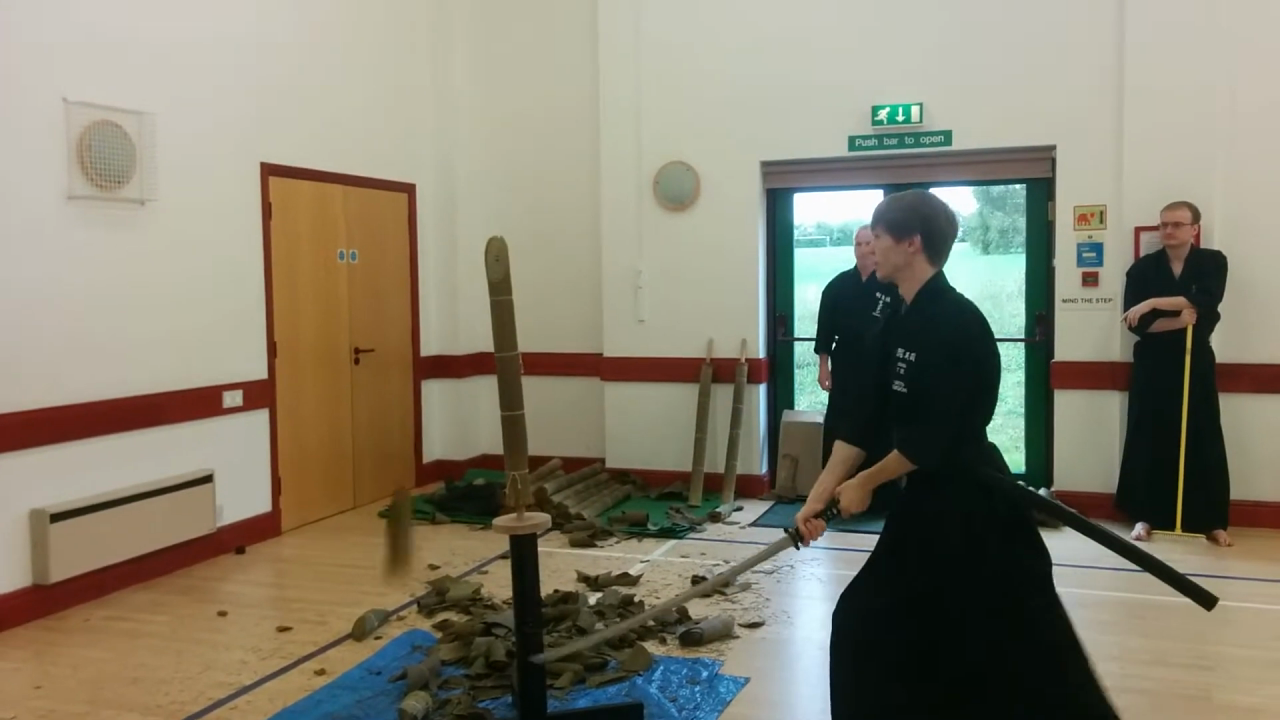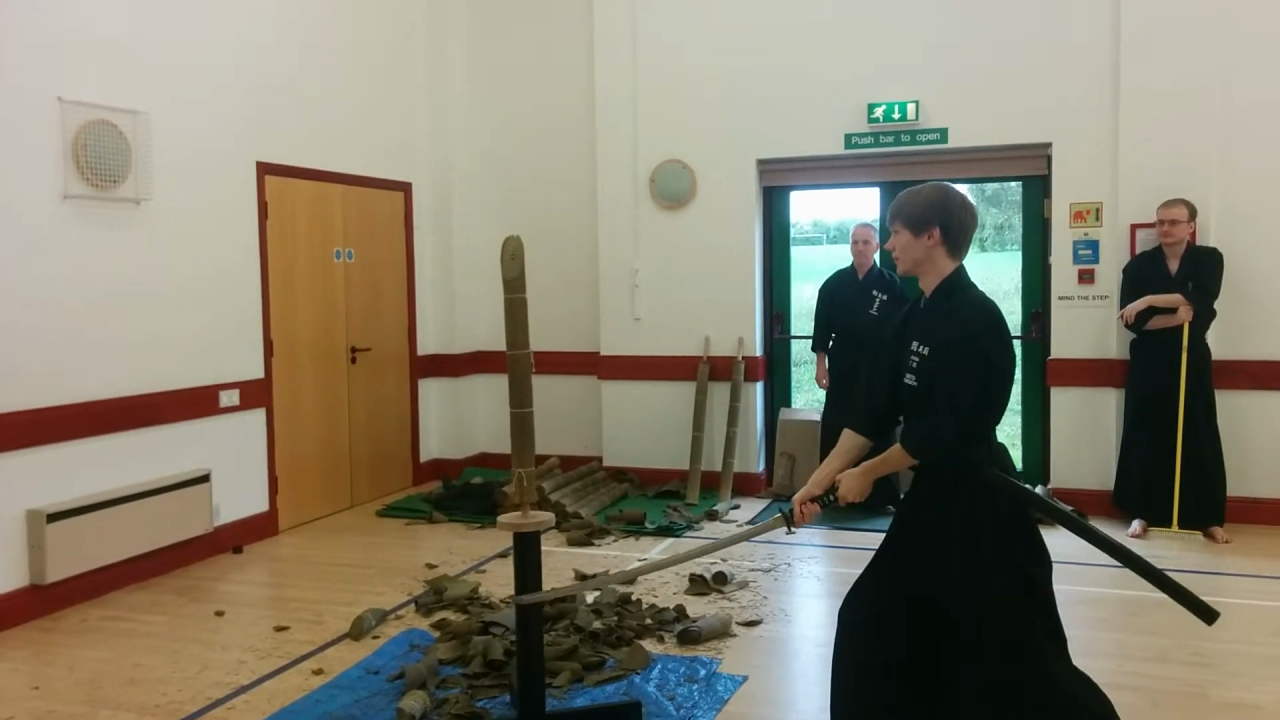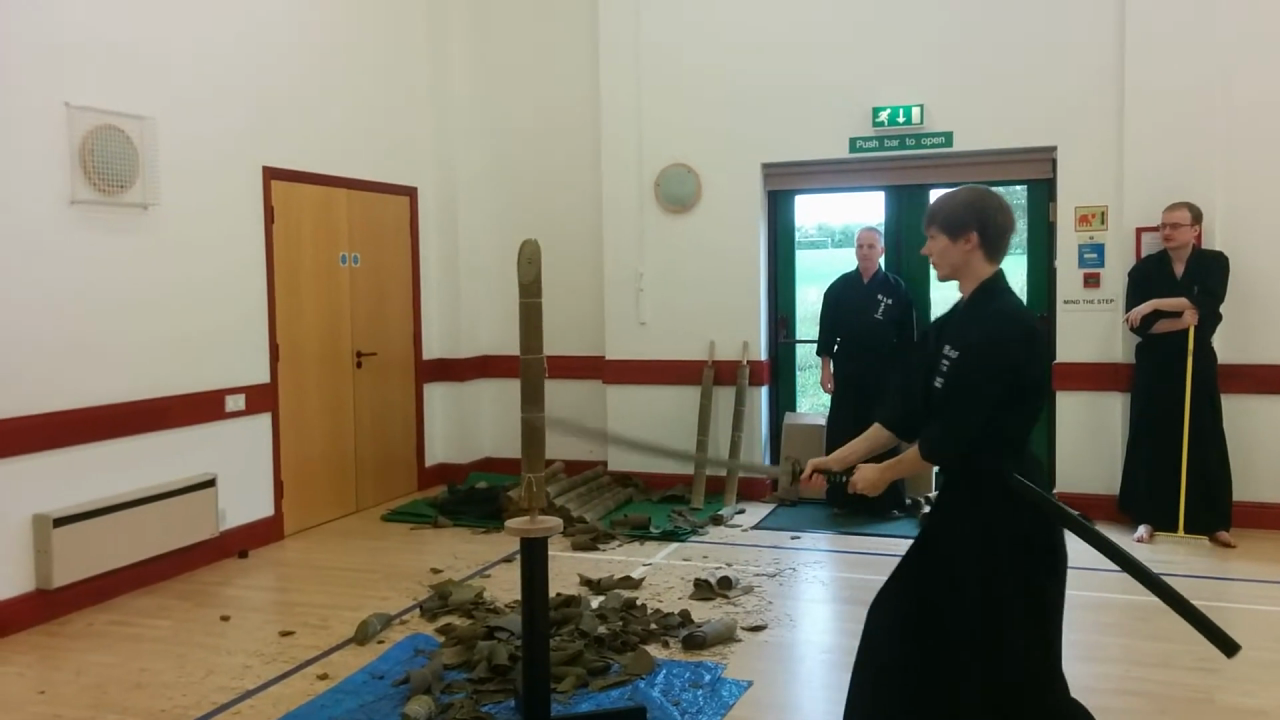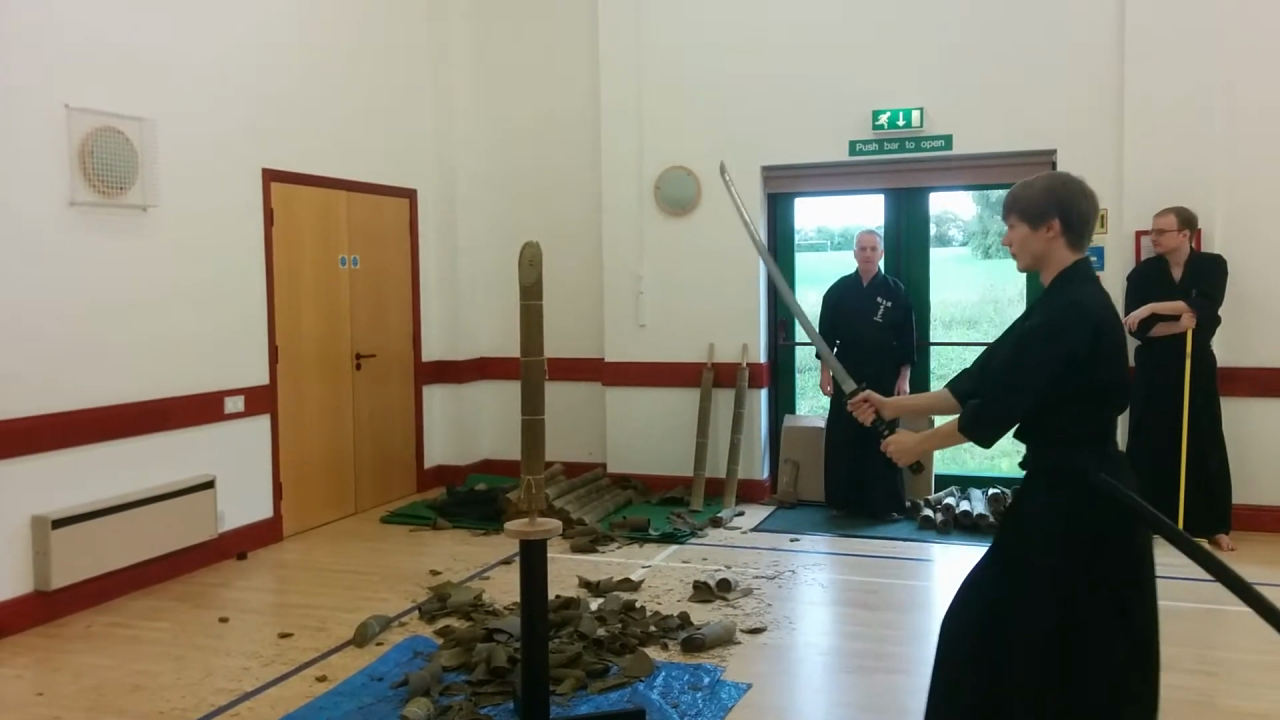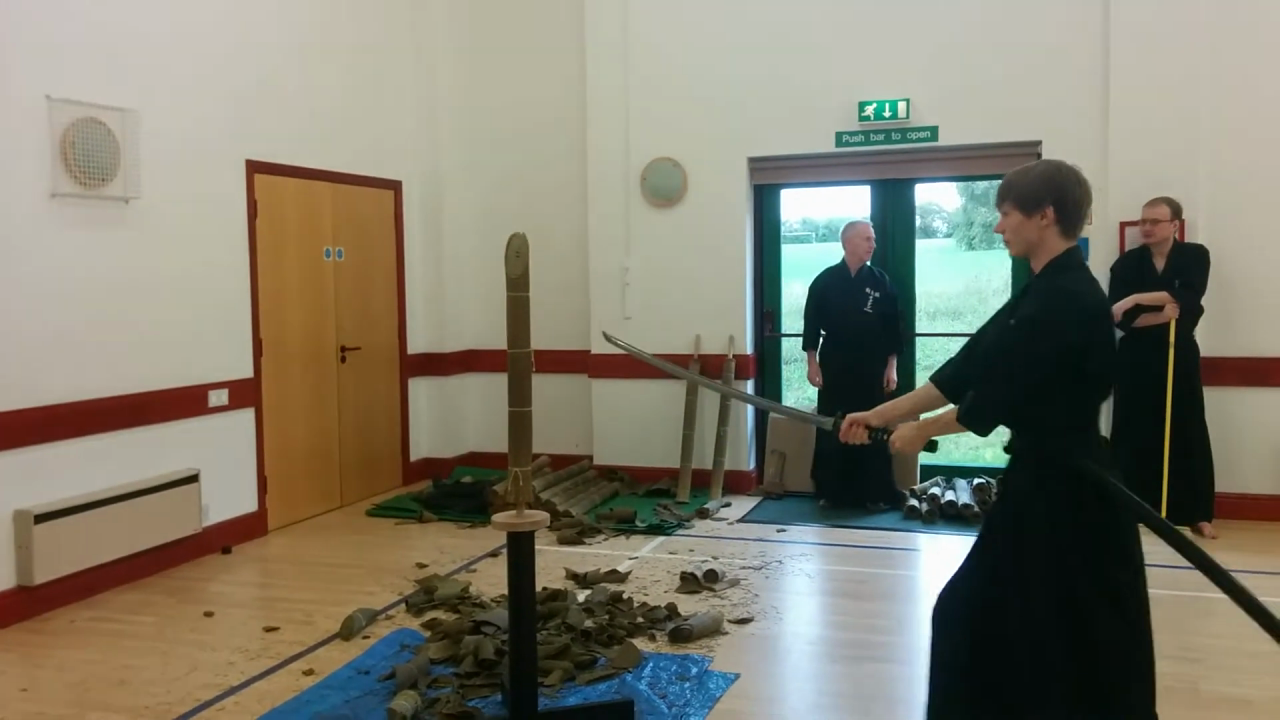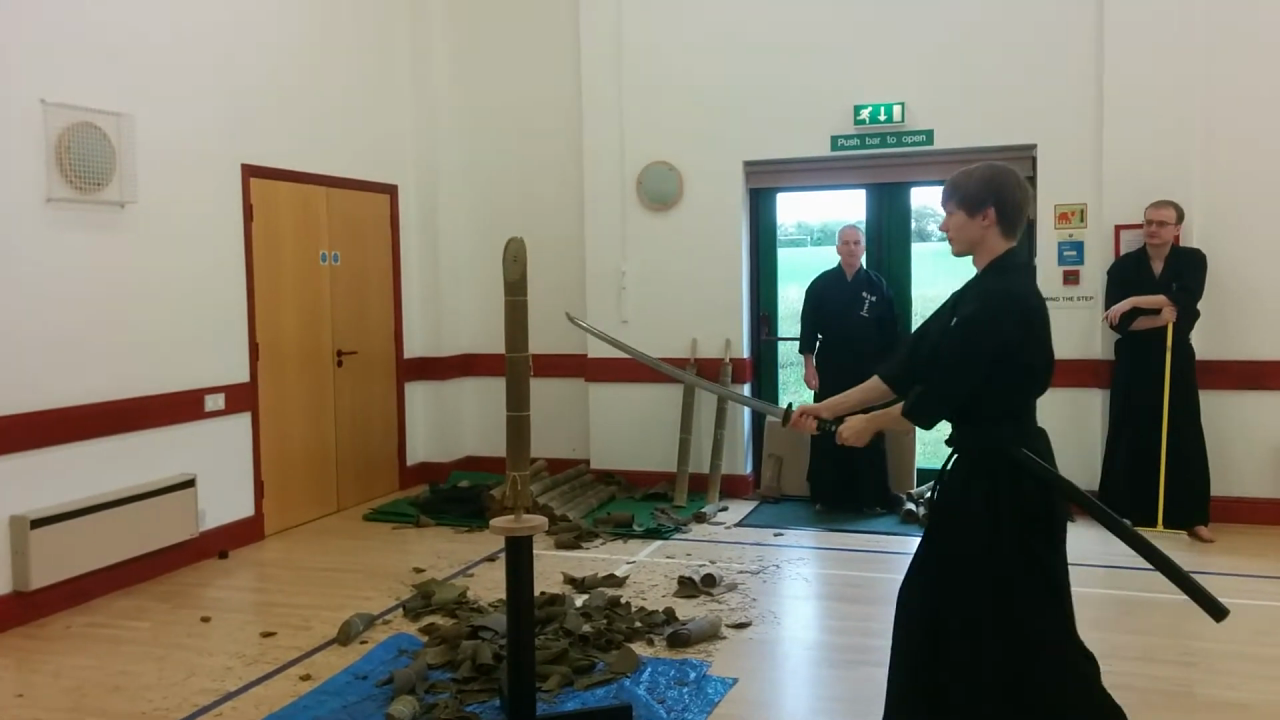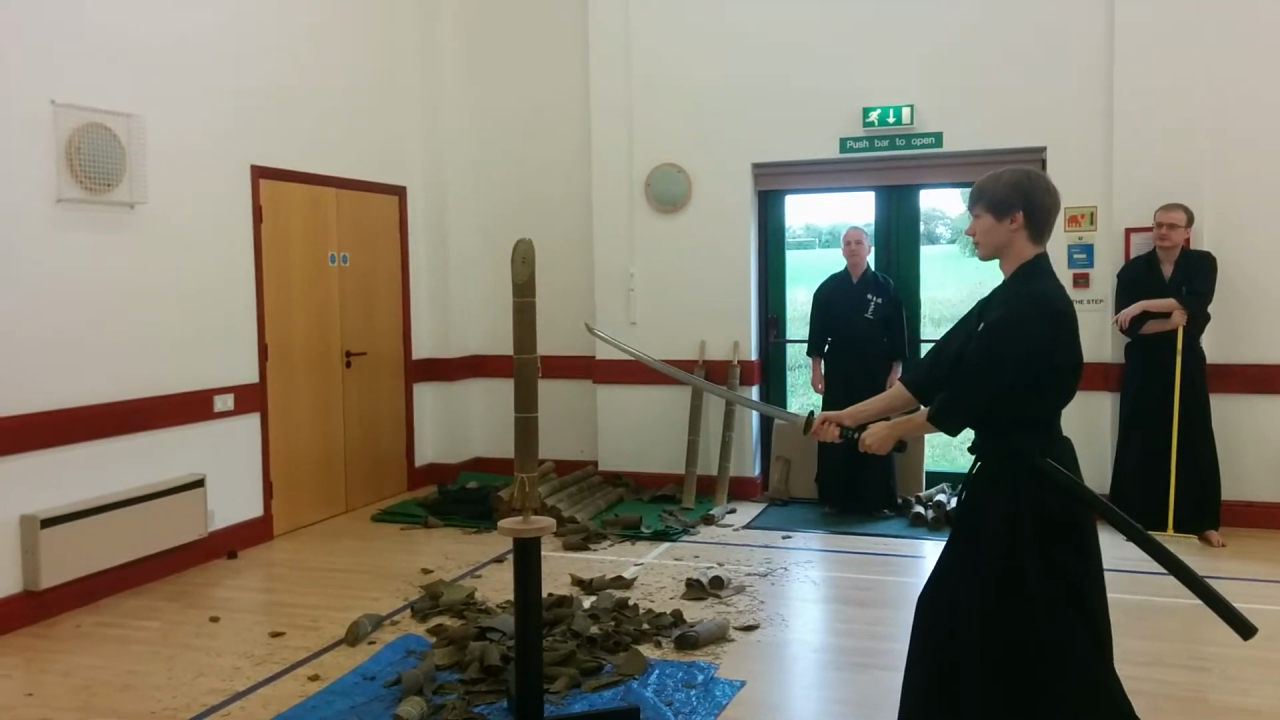
dt=0.4s
person 1, frame 1
left shoulder: (956, 323)
right shoulder: (900, 324)
left elbow: (932, 437)
right elbow: (866, 418)
left wrist: (865, 484)
right wrist: (820, 494)
left hip: (975, 504)
right hip: (929, 500)
left knee: (1023, 652)
right knee: (868, 622)
person 1, frame 2
left shoulder: (973, 319)
right shoulder: (917, 316)
left elbow: (939, 431)
right elbow: (874, 408)
left wrist: (868, 473)
right wrist: (822, 477)
left hip: (977, 501)
right hip: (936, 494)
left knee: (1012, 648)
right knee: (875, 619)
person 1, frame 3
left shoulder: (1004, 326)
right shoulder: (959, 321)
left elbow: (955, 433)
right elbow: (909, 409)
left wrist: (884, 474)
right wrist: (841, 456)
left hip: (1004, 507)
right hip: (969, 499)
left knee: (1009, 663)
right knee: (905, 627)
person 1, frame 4
left shoulder: (1073, 313)
right shoulder: (1062, 304)
left elbow: (1000, 405)
right elbow: (985, 379)
left wrist: (921, 443)
right wrist: (897, 405)
left hip: (1082, 503)
right hip: (1060, 492)
left knee: (1091, 663)
right knee: (987, 621)
person 1, frame 5
left shoulder: (1066, 301)
right shoulder: (1045, 292)
left elbow: (998, 396)
right elbow: (967, 369)
left wrist: (921, 431)
right wrist: (881, 414)
left hip: (1066, 485)
right hip: (1045, 475)
left knee: (1085, 641)
right knee: (979, 611)
person 1, frame 6
left shoulder: (1004, 300)
right shoulder: (989, 290)
left elbow: (941, 391)
right elbow: (912, 364)
left wrist: (871, 424)
right wrist: (831, 405)
left hip: (1004, 477)
right hip: (989, 467)
left knee: (1025, 624)
right knee: (948, 607)
person 1, frame 7
left shoulder: (1034, 305)
right shoulder: (1014, 296)
left elbow: (966, 398)
right elbow: (936, 372)
left wrist: (894, 430)
right wrist: (855, 413)
left hip: (1028, 486)
right hip: (1011, 476)
left knee: (1049, 638)
right knee: (962, 615)
person 2, frame 1
left shoulder: (1213, 262)
right shoulder: (1142, 268)
left elbow: (1205, 303)
right elbow: (1135, 322)
left wrist: (1153, 303)
right wrist: (1179, 320)
left hip: (1195, 361)
right hip: (1153, 363)
left knee: (1203, 440)
right knee: (1148, 439)
left ankle: (1211, 520)
right ankle: (1144, 516)
person 2, frame 2
left shoulder: (1208, 260)
right shoulder: (1139, 265)
left elbow: (1200, 301)
right elbow: (1132, 320)
left wrist: (1150, 300)
right wrist: (1175, 317)
left hip: (1191, 358)
right hip: (1150, 360)
left knee: (1199, 438)
right knee: (1145, 437)
left ankle: (1208, 517)
right ankle: (1141, 513)
person 2, frame 3
left shoulder: (1214, 263)
right shoulder: (1144, 269)
left elbow: (1206, 305)
right elbow: (1137, 323)
left wrist: (1155, 304)
right wrist: (1179, 321)
left hip: (1197, 362)
right hip: (1155, 364)
left knee: (1205, 442)
right knee: (1151, 441)
left ankle: (1214, 522)
right ankle: (1148, 518)
person 2, frame 4
left shoulder: (1212, 266)
right shoulder: (1143, 272)
left elbow: (1204, 307)
right elbow: (1136, 327)
left wrist: (1153, 307)
right wrist: (1179, 324)
left hip: (1196, 366)
right hip: (1154, 368)
left knee: (1205, 445)
right knee: (1150, 444)
left ankle: (1214, 525)
person 2, frame 5
left shoulder: (1195, 257)
right shoulder: (1126, 263)
left elbow: (1187, 298)
right elbow: (1121, 318)
left wrist: (1136, 299)
right wrist: (1162, 315)
left hip: (1180, 356)
right hip: (1137, 358)
left knee: (1187, 434)
right knee: (1133, 434)
left ankle: (1196, 513)
person 2, frame 6
left shoulder: (1193, 261)
right shoulder: (1124, 266)
left elbow: (1184, 302)
right elbow: (1118, 321)
left wrist: (1134, 301)
right wrist: (1159, 318)
left hip: (1176, 359)
right hip: (1134, 361)
left knee: (1184, 438)
right knee: (1129, 437)
left ankle: (1193, 517)
right ankle: (1126, 512)
person 2, frame 7
left shoulder: (1202, 264)
right shoulder: (1134, 269)
left elbow: (1194, 305)
right elbow: (1128, 324)
left wrist: (1144, 305)
right wrist: (1169, 321)
left hip: (1186, 362)
right hip: (1144, 365)
left knee: (1194, 442)
right knee: (1139, 441)
left ankle: (1203, 521)
right ankle: (1135, 516)
person 3, frame 1
left shoulder: (892, 288)
right shoulder: (838, 286)
right elbow: (826, 328)
right wrist: (824, 365)
right hip: (845, 370)
right knee: (839, 432)
left ankle: (882, 497)
person 3, frame 2
left shoulder: (890, 284)
right shoulder: (834, 284)
right elbow: (822, 326)
right wrist: (821, 364)
right hip: (842, 368)
left knee: (879, 432)
right knee: (836, 431)
left ankle: (881, 496)
person 3, frame 3
left shoulder: (895, 288)
right shoulder: (839, 288)
left elbow: (907, 335)
right elbow: (827, 330)
right wrist: (826, 368)
left hip: (883, 374)
right hip: (847, 372)
right knee: (842, 435)
left ankle: (886, 501)
right ankle: (845, 498)
person 3, frame 4
left shoulder: (894, 291)
right shoulder: (839, 290)
left elbow: (906, 338)
right elbow: (826, 333)
left wrist: (903, 378)
right wrist: (825, 371)
left hip: (883, 376)
right hip: (847, 375)
left knee: (882, 439)
right knee: (842, 439)
left ankle: (886, 504)
right ankle: (844, 501)
person 3, frame 5
left shoulder: (880, 281)
right shoulder: (825, 281)
left elbow: (892, 328)
right elbow: (811, 324)
left wrist: (891, 367)
right wrist: (813, 363)
left hip: (872, 367)
right hip: (834, 366)
right knee: (832, 430)
left ankle: (874, 494)
right ankle: (832, 491)
person 3, frame 6
left shoulder: (877, 285)
right shoulder: (821, 284)
left elbow: (889, 332)
right elbow: (809, 327)
right wrist: (809, 365)
left hip: (867, 370)
right hip: (830, 369)
right knee: (826, 432)
left ankle: (871, 498)
right ankle: (828, 495)
person 3, frame 7
left shoulder: (885, 287)
right shoulder: (829, 288)
left elbow: (897, 333)
right elbow: (818, 331)
left wrist: (895, 372)
right wrist: (816, 369)
left hip: (875, 373)
right hip: (838, 372)
left ankle: (878, 500)
right ankle: (836, 498)
